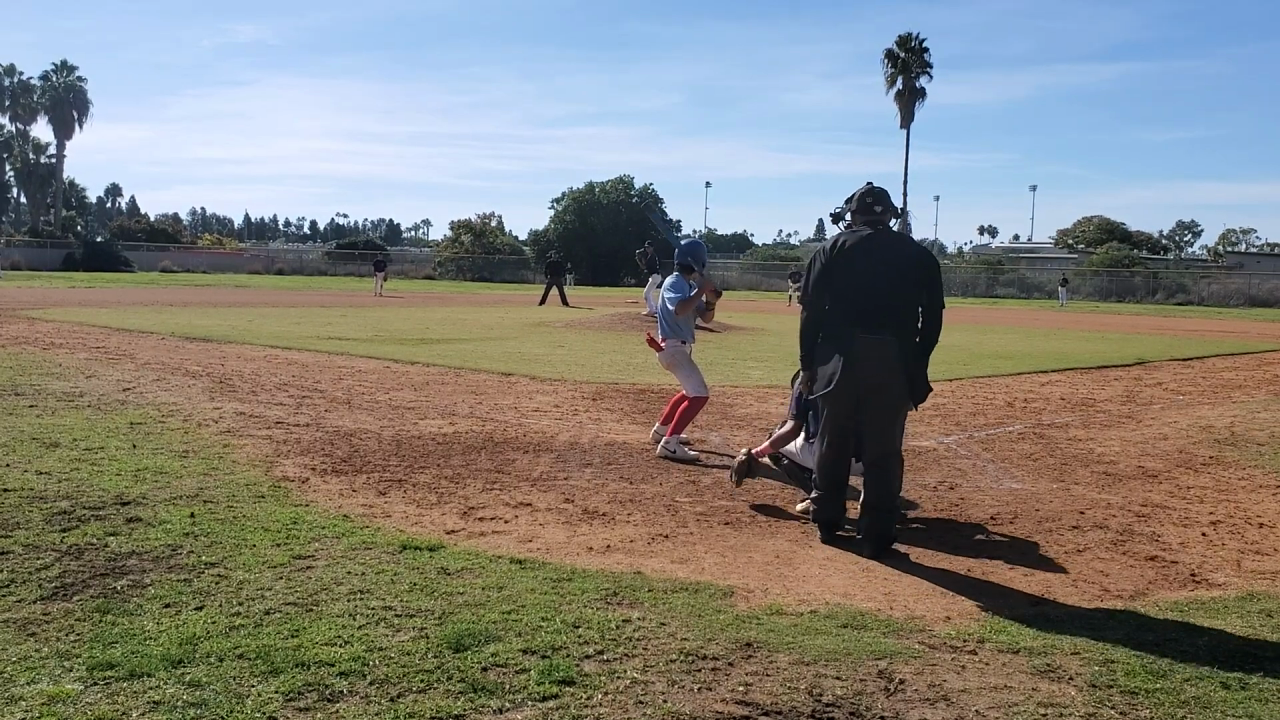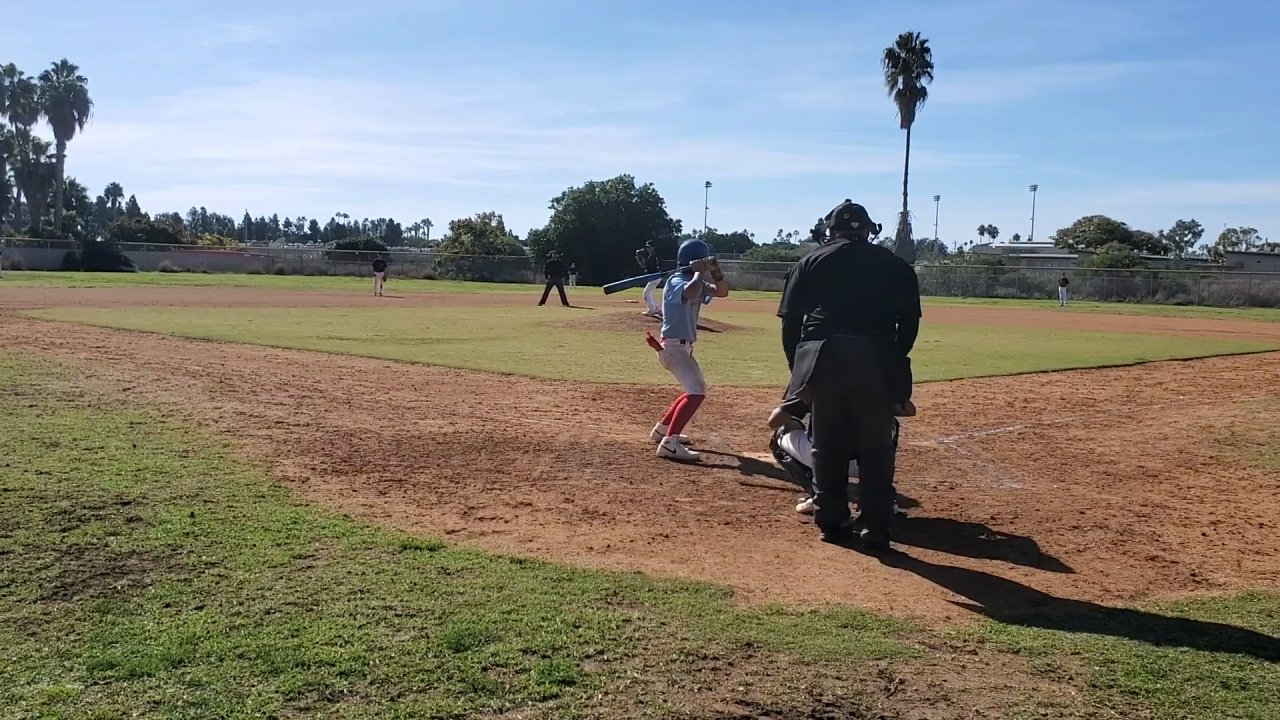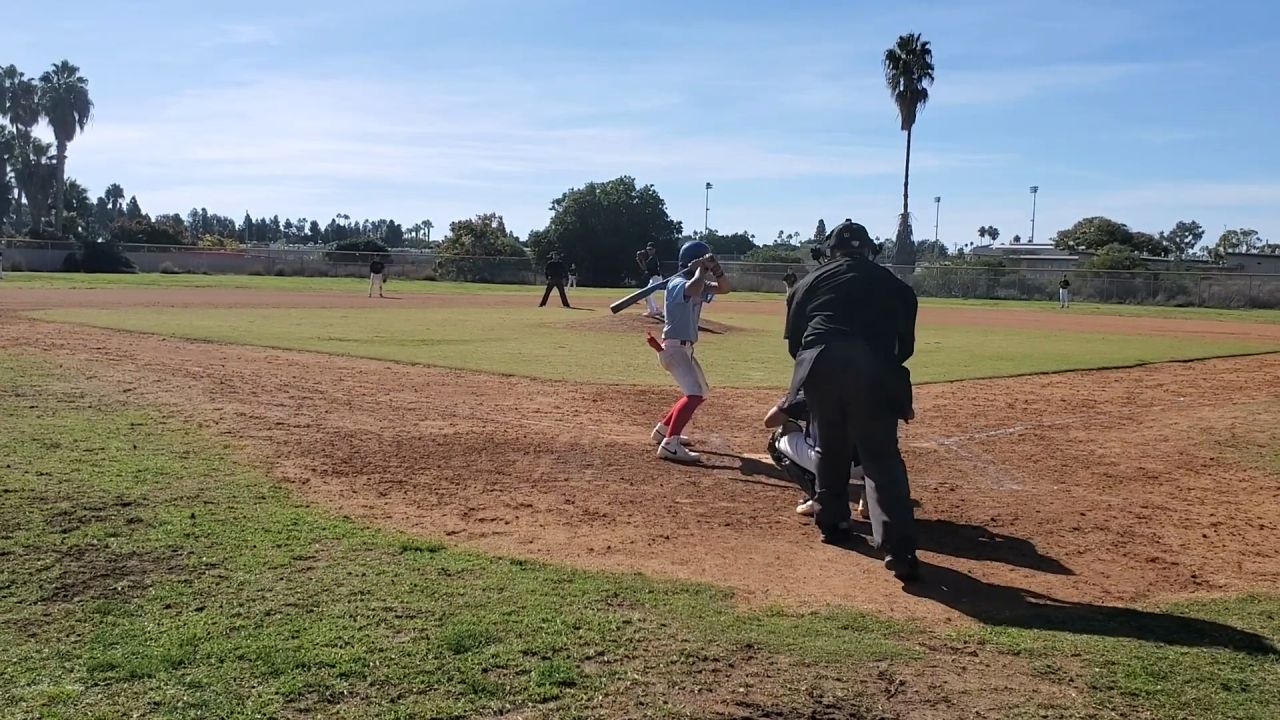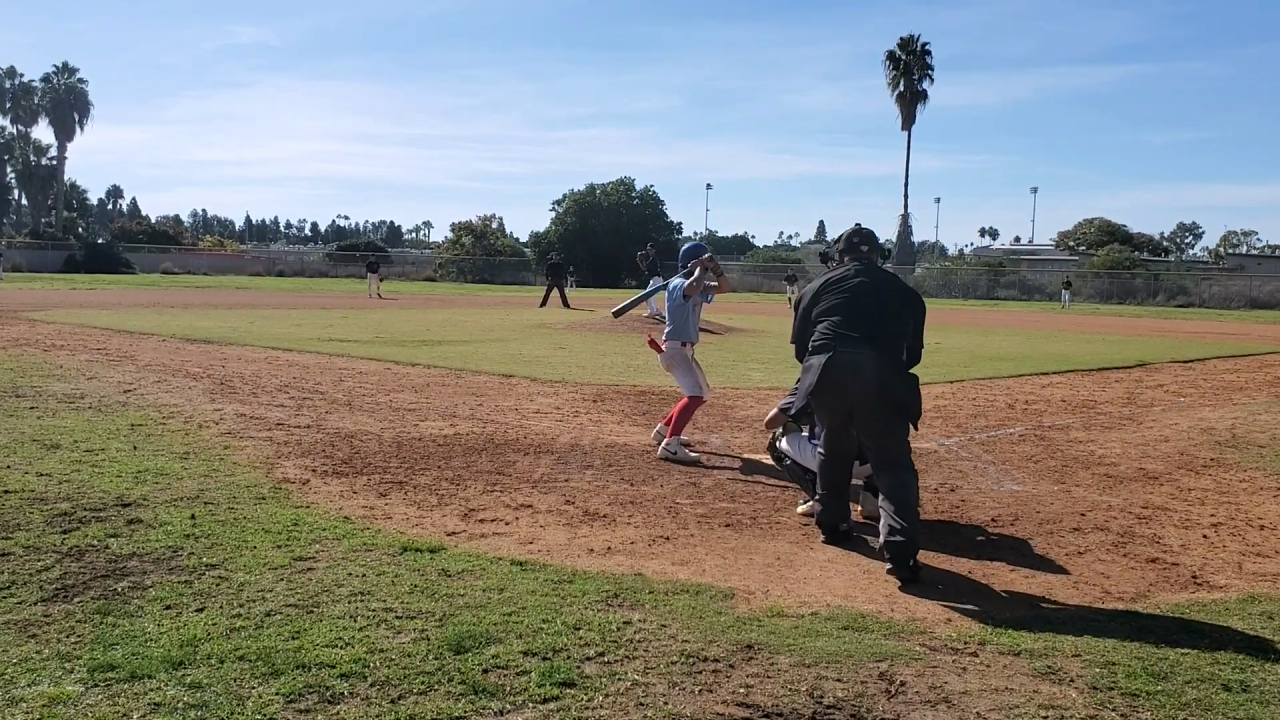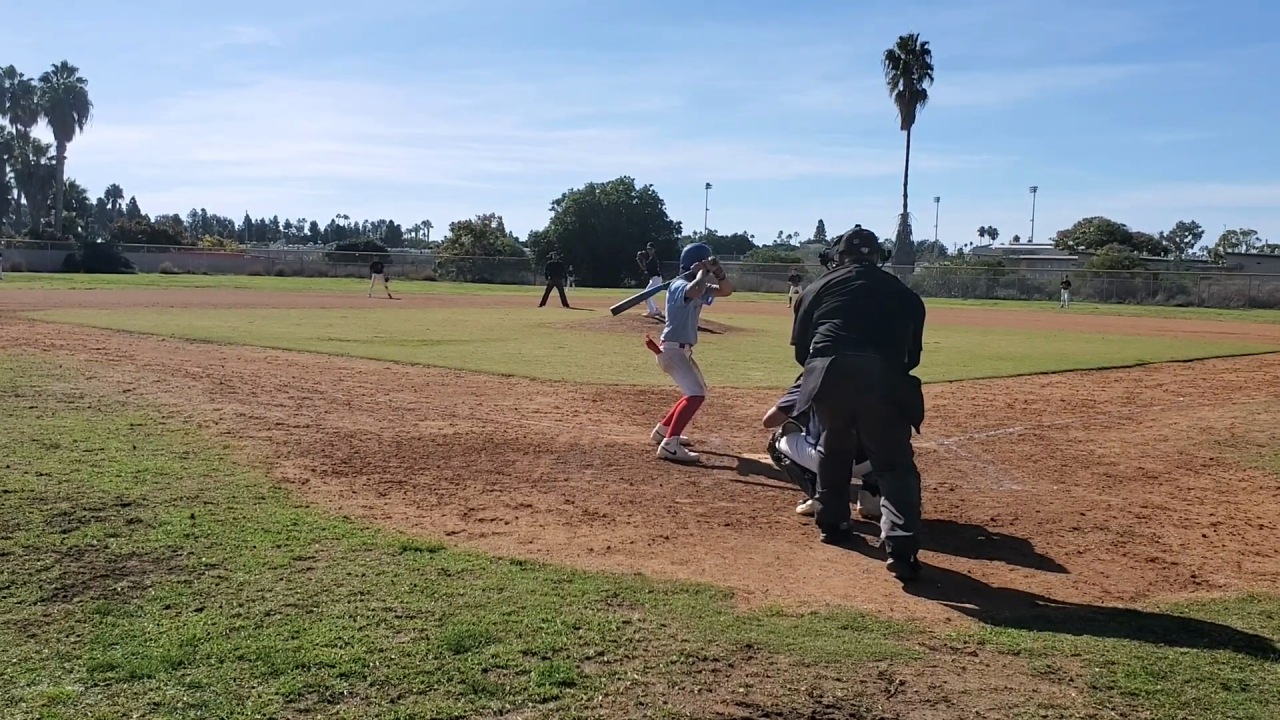
dt=0.5s
person 1, frame 1
left shoulder: (834, 248)
right shoulder: (919, 255)
left elbow: (812, 311)
right elbow: (933, 317)
left wrist: (808, 364)
right wrist: (917, 362)
left hip: (841, 356)
right hip: (895, 359)
left knee: (833, 442)
right knee: (884, 451)
left ankle: (828, 521)
right ankle: (876, 536)
person 1, frame 2
left shoulder: (811, 262)
right shoulder: (895, 265)
left elbow: (790, 322)
right elbow: (909, 324)
left wrist: (798, 368)
right wrist: (893, 364)
left hip: (822, 356)
right hip: (875, 359)
left knee: (827, 445)
right knee: (875, 447)
left ankle: (831, 522)
right ankle: (874, 525)
person 1, frame 3
left shoulder: (811, 281)
right shoulder: (893, 284)
left elbow: (794, 340)
right elbow: (905, 345)
left hip: (821, 364)
right hip: (872, 367)
left knee: (832, 446)
right knee: (882, 455)
left ankle: (832, 524)
right ankle: (897, 547)
person 1, frame 4
left shoulder: (818, 285)
right shoulder: (902, 290)
left elbow: (800, 346)
right elbow: (913, 353)
left hip: (826, 370)
right hip: (880, 374)
left knee: (834, 447)
right knee: (892, 461)
left ankle: (832, 524)
right ankle: (900, 551)
person 1, frame 5
left shoulder: (819, 288)
right shoulder: (903, 293)
left elbow: (801, 349)
right elbow: (912, 355)
left hip: (829, 373)
right hip: (883, 377)
left knee: (834, 446)
right knee: (895, 463)
left ankle: (831, 523)
right ankle: (901, 547)
person 2, frame 1
left shoulder: (691, 285)
right shoulder: (673, 283)
left elbow: (707, 317)
right elbow: (681, 309)
left wrist: (711, 300)
right wrist: (701, 289)
left hip: (682, 347)
right hip: (673, 347)
left knee: (691, 391)
right knee: (700, 394)
left ankle: (661, 430)
right ankle: (668, 443)
person 2, frame 2
left shoulder: (693, 282)
right shoulder: (675, 282)
left elbow: (722, 292)
right elbow: (692, 294)
left wrist: (715, 272)
right wrist: (700, 272)
left hip: (684, 346)
right hip: (672, 346)
left knee: (695, 390)
right knee: (696, 392)
left ankle: (662, 429)
right ankle: (669, 443)
person 2, frame 3
left shoulder: (696, 284)
right shoulder: (677, 283)
left elbow: (724, 288)
right elbow: (694, 289)
left wrist: (714, 268)
right wrist: (701, 269)
left hip: (685, 348)
right hip: (672, 347)
left knee: (700, 392)
right knee: (694, 393)
left ankle: (664, 429)
right ankle: (669, 444)
person 2, frame 4
left shoulder: (698, 285)
right shoulder: (677, 284)
left elbow: (724, 287)
right elbow: (693, 287)
left wrist: (714, 267)
right wrist: (700, 268)
left hip: (686, 349)
right hip: (674, 349)
left knee: (701, 393)
right knee: (695, 394)
left ankle: (664, 430)
right ankle: (670, 445)
person 2, frame 5
left shoulder: (696, 285)
right shoulder: (679, 285)
left elbow: (726, 290)
right elbow: (695, 290)
left wrist: (717, 270)
right wrist: (703, 272)
left hip: (683, 350)
right hip: (671, 350)
left knee: (697, 392)
right knee: (695, 394)
left ankle: (664, 430)
right ankle: (669, 445)
